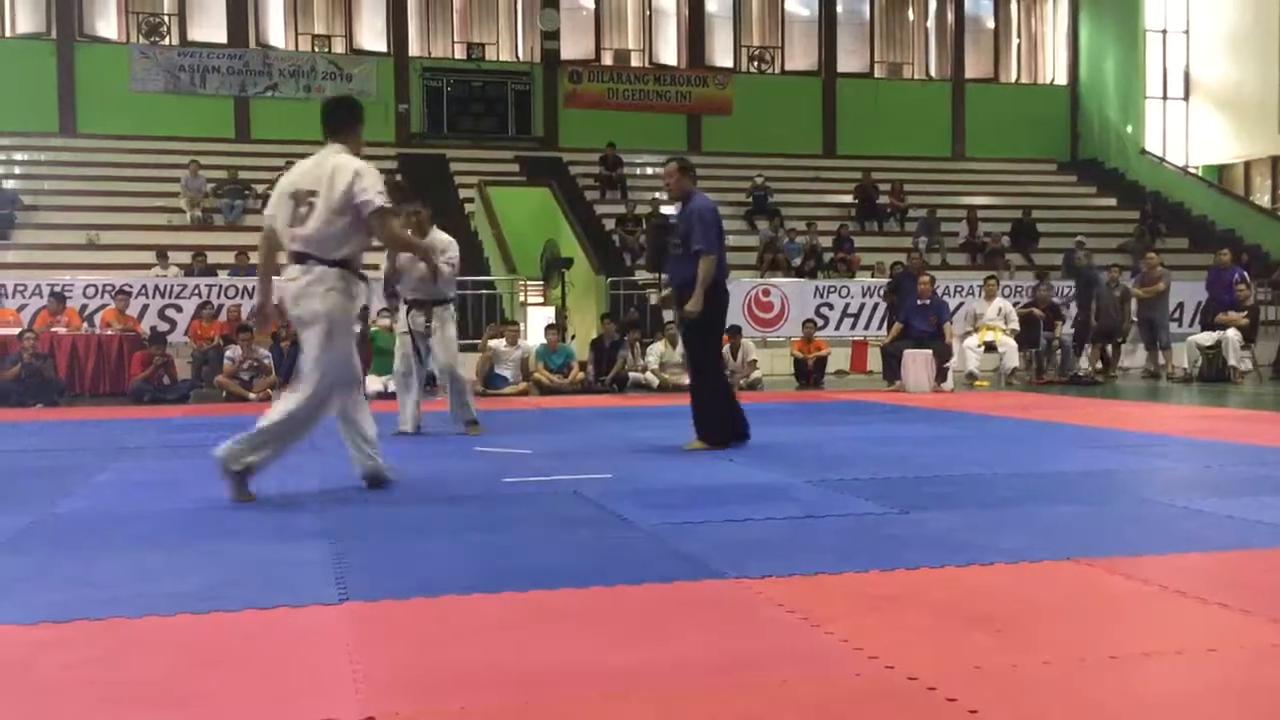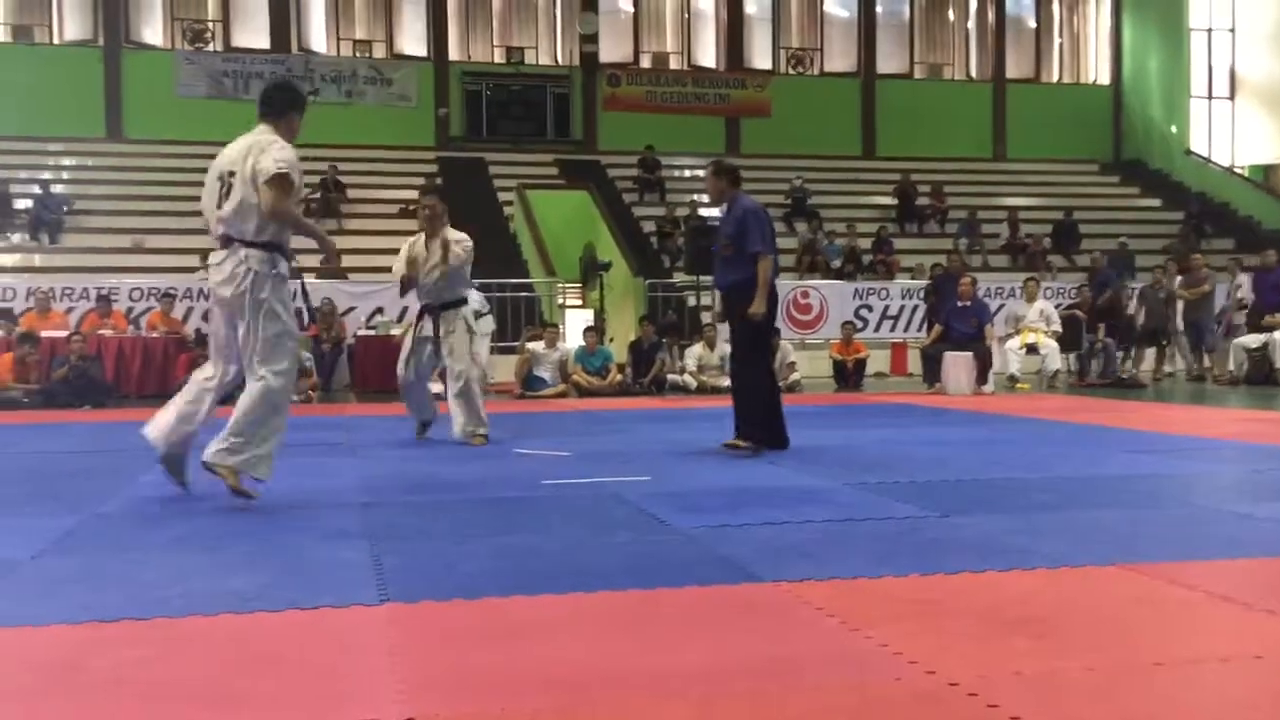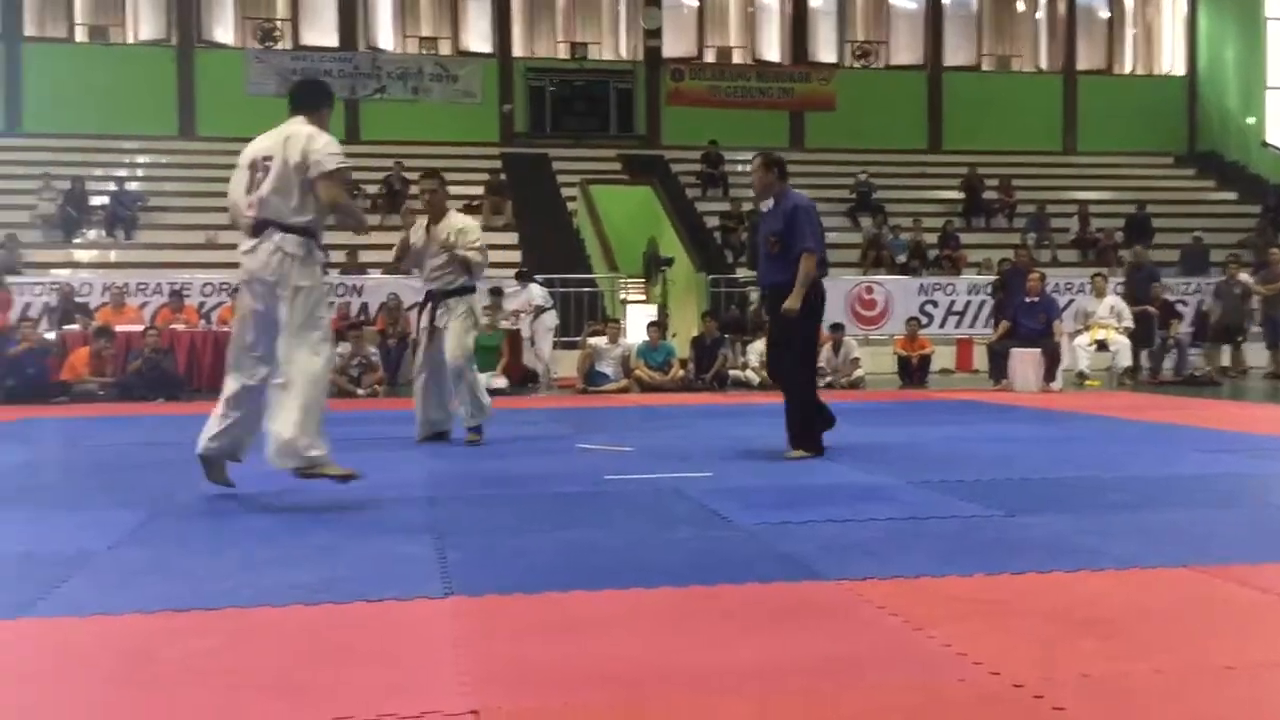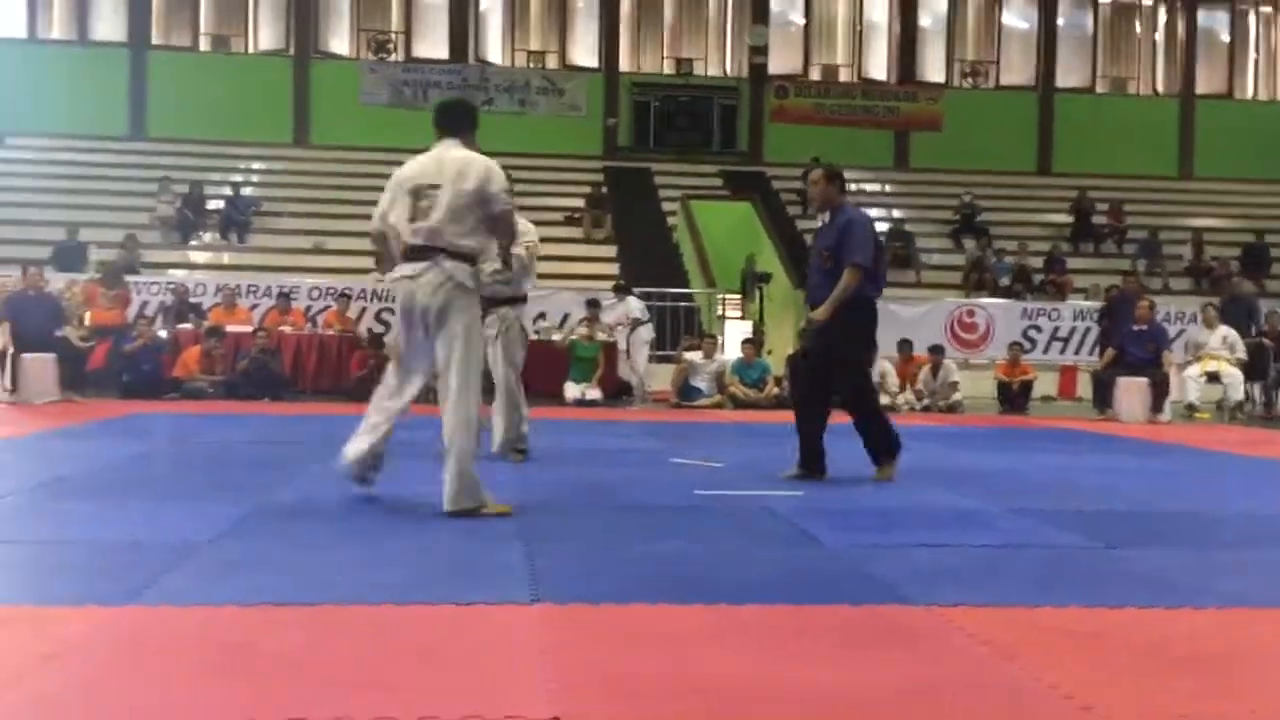
dt=0.4s
person 1, frame 1
left shoulder: (296, 173)
right shoulder: (358, 170)
left elbow: (268, 239)
right elbow: (386, 230)
left wrist: (264, 295)
right wrist: (423, 250)
left hip: (301, 282)
right hip: (333, 286)
left knee: (345, 380)
right knee: (318, 387)
left ankle: (371, 464)
right ankle: (239, 458)
person 1, frame 2
left shoulder: (230, 152)
right shoulder: (279, 151)
left elbow: (213, 211)
right elbow: (276, 204)
right wrist: (319, 234)
left hip: (225, 266)
right hip: (258, 271)
left knee: (225, 364)
right knee: (275, 369)
left ankle: (169, 437)
right ankle: (231, 455)
person 1, frame 3
left shoulder: (256, 145)
right shoulder: (319, 142)
left elbow: (238, 205)
right elbow: (333, 198)
right wrist: (358, 220)
left hip: (256, 252)
right hip: (293, 254)
left knee: (249, 358)
right knee: (307, 351)
left ankle: (218, 445)
right ankle: (301, 451)
person 1, frame 4
left shoulder: (405, 172)
right shoulder: (483, 167)
left elbow: (380, 236)
right elbow: (507, 231)
right wrist: (502, 257)
left hip: (409, 278)
right hip: (453, 279)
left knee: (403, 376)
right knee: (461, 389)
left ankle: (363, 456)
right ankle: (463, 495)
person 2, frame 1
left shoulder: (700, 209)
right shoulder: (689, 209)
left elbow: (709, 257)
left wrist: (697, 298)
right wrist: (674, 291)
left hip: (705, 298)
right hip: (694, 296)
left knee: (705, 366)
right knee: (705, 365)
left ankle: (713, 434)
right ankle: (733, 429)
person 2, frame 2
left shoulder: (749, 211)
right shoulder: (731, 213)
left elbow: (765, 257)
left wrist: (760, 301)
right wrist: (725, 303)
left hip: (753, 301)
right hip: (740, 300)
left knee: (746, 365)
right knee: (757, 366)
left ankle: (750, 433)
right ankle: (772, 436)
person 2, frame 3
left shoulder: (798, 207)
right shoulder: (771, 211)
left elbow: (810, 254)
left wrist: (797, 296)
right wrist: (764, 299)
left hip: (799, 299)
right hip: (780, 299)
left knee: (796, 368)
right knee: (778, 366)
left ankle: (807, 441)
right ankle: (819, 419)
person 2, frame 4
left shoulder: (855, 222)
right shoulder: (826, 228)
left elbow: (855, 271)
left wrist: (826, 309)
right wrist: (814, 317)
left hip: (852, 318)
right hip: (827, 320)
left knee: (854, 391)
right knee: (806, 389)
left ankle: (886, 453)
right ankle: (811, 464)
person 3, frame 1
left shoulder: (444, 241)
left elbow: (445, 279)
right elbow: (390, 280)
left wrist: (428, 258)
right wrist: (392, 259)
left hip: (439, 313)
right hip: (410, 314)
left knee: (448, 368)
right knee: (405, 371)
left ankle: (468, 417)
right ankle: (409, 423)
person 3, frame 2
left shoulder: (458, 239)
right shoulder: (413, 244)
left elbow: (454, 265)
right elbow: (403, 286)
left wrist: (442, 232)
right wrist: (409, 271)
left hip: (453, 317)
right hip: (426, 317)
left knee: (461, 374)
right knee: (408, 374)
left ankle: (475, 429)
right ankle: (425, 415)
person 3, frame 3
left shoulder: (464, 225)
right shoulder: (418, 228)
left elbow: (478, 267)
right elbow: (402, 262)
left wrist: (454, 252)
right wrist: (407, 233)
left hip: (460, 303)
right hip: (432, 304)
left knee: (457, 363)
right knee: (427, 369)
left ankle: (475, 421)
right ankle: (434, 426)
person 3, frame 4
left shoulder: (523, 229)
left elbow: (521, 269)
left hip: (507, 314)
right hip: (482, 311)
left knee: (507, 380)
left ankle: (514, 442)
